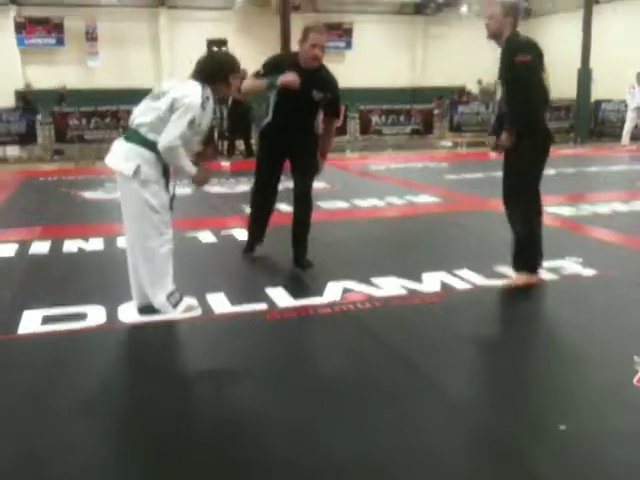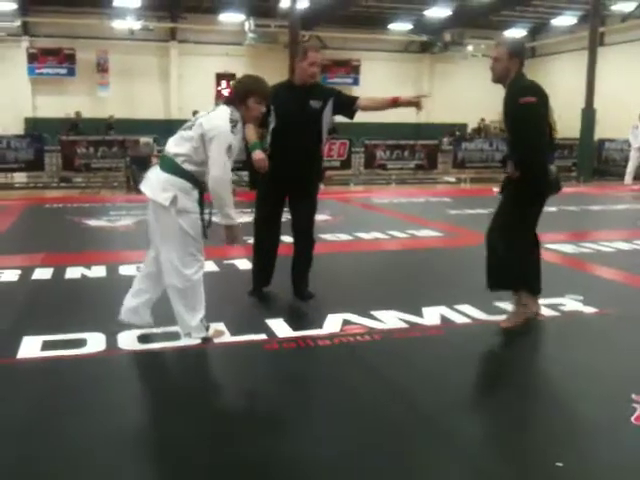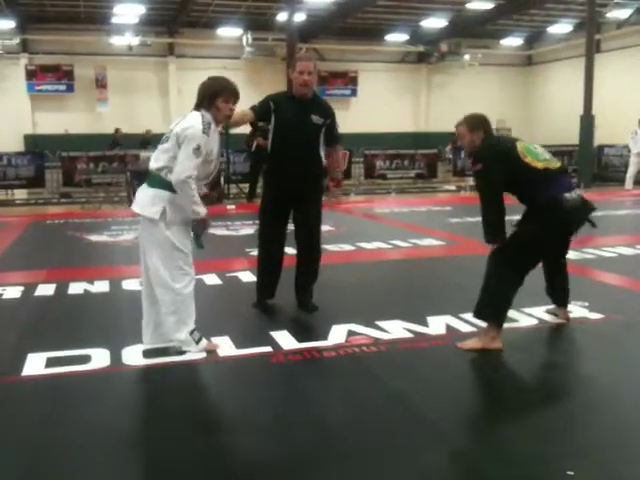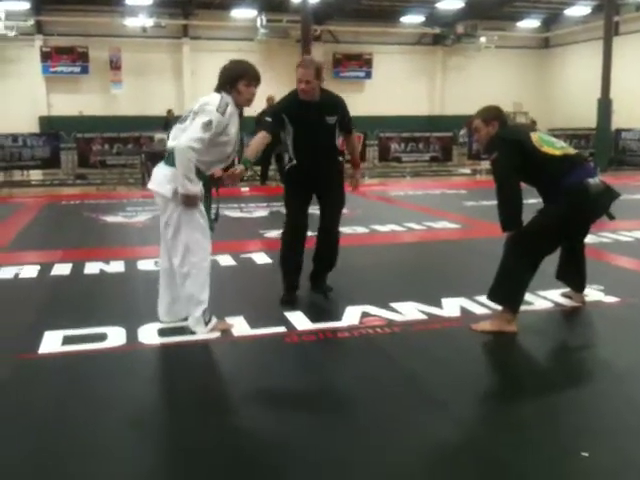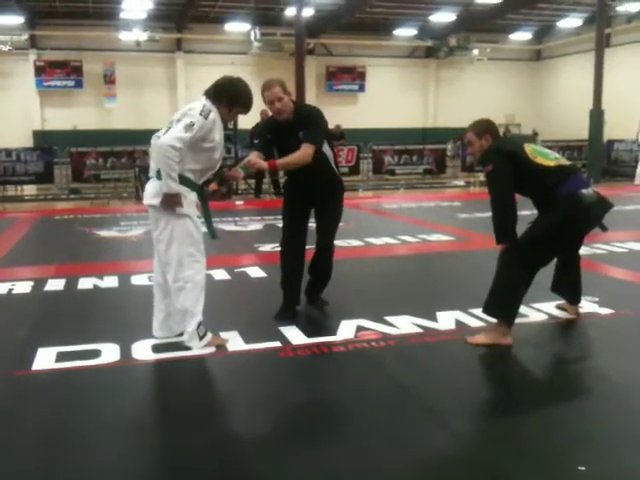
dt=1s
person 1, frame 1
left shoulder: (189, 90)
right shoulder: (197, 99)
right elbow: (169, 143)
left wrist: (195, 151)
right wrist: (192, 172)
left hip: (134, 157)
right hip: (140, 162)
left knee: (143, 232)
right knee: (155, 232)
left ankle: (147, 297)
right ankle: (165, 300)
person 1, frame 2
left shoulder: (224, 118)
right shoulder: (226, 127)
right elbow: (218, 178)
right wrist: (230, 221)
left hip: (166, 184)
right hip: (175, 190)
left knee: (164, 255)
right knee: (187, 260)
left ankle: (135, 310)
right ankle: (194, 327)
person 1, frame 3
left shoulder: (200, 124)
right shoulder: (200, 128)
right elbow: (182, 176)
left wrist: (192, 207)
right wrist: (198, 213)
left hip: (156, 200)
right hip: (165, 203)
left knee: (159, 272)
right knee: (177, 273)
left ankle: (158, 334)
right ankle: (186, 338)
person 1, frame 4
left shoulder: (222, 107)
right shoulder: (220, 108)
left elbow: (186, 141)
right elbow: (186, 146)
right wrist: (188, 189)
left hip: (173, 179)
right hip: (178, 182)
left knee: (176, 250)
right knee: (194, 251)
left ankle: (172, 310)
right ankle: (201, 319)
person 1, frame 5
left shoulder: (203, 114)
right shoulder: (204, 114)
left elbow: (159, 140)
right elbow: (166, 145)
left wrist: (158, 180)
right wrist: (170, 188)
left hip: (165, 191)
right hip: (175, 197)
left knee: (169, 262)
right knee: (189, 264)
left ankle: (167, 325)
right ankle: (195, 333)
person 2, frame 1
left shoulder: (522, 48)
right shoulder: (510, 49)
left elbow: (529, 95)
left wrist: (511, 131)
right wrist: (503, 130)
left hip: (529, 138)
right hip: (520, 137)
left knee: (523, 199)
right knee: (515, 197)
left ankle: (528, 268)
right ankle: (527, 257)
person 2, frame 2
left shoulder: (524, 91)
right shoulder: (521, 90)
left elbow: (536, 134)
left wrist: (517, 165)
right wrist: (516, 163)
left hip: (528, 178)
right hip: (535, 176)
left knee: (502, 235)
right knee: (523, 235)
left ankle: (523, 303)
right ankle: (530, 299)
person 2, frame 3
left shoulder: (485, 153)
right shoulder: (509, 145)
left elbow: (491, 201)
left wrist: (496, 239)
right wrist: (526, 228)
left hip: (554, 210)
right hip: (572, 205)
left knee: (505, 260)
right knee: (553, 252)
left ankle: (491, 334)
right ankle: (561, 307)
person 2, frame 4
left shoulder: (502, 143)
right shoulder: (524, 136)
left elbow: (508, 191)
left wrist: (512, 228)
left hip: (575, 195)
right hip: (595, 191)
left knee: (522, 245)
right knee: (571, 236)
left ankle: (506, 318)
right ankle: (577, 291)
person 2, frame 5
left shoulder: (495, 155)
right shoulder: (517, 148)
left elbow: (503, 203)
left wrist: (506, 240)
left hip: (569, 205)
right hip: (589, 201)
left knee: (517, 257)
right knee: (566, 248)
left ankle: (501, 330)
right ankle: (572, 303)
person 3, frame 1
left shoulder: (327, 81)
right shoulder: (279, 63)
left elbow: (330, 120)
right elbow: (246, 87)
left wrist: (322, 153)
right wrist: (275, 82)
left hip: (305, 142)
right hip: (273, 137)
left knee: (303, 196)
right knee: (263, 189)
left ankle: (300, 252)
right ankle: (253, 238)
person 3, frame 2
left shoulder: (327, 95)
right shoulder: (276, 93)
left elbow: (363, 103)
right elbow: (252, 122)
left wrist: (399, 101)
right wrist: (255, 148)
left hip: (307, 174)
right hip: (274, 172)
left knee: (304, 230)
right knee: (265, 227)
left ankle: (300, 284)
right ankle: (259, 282)
person 3, frame 3
left shoulder: (324, 110)
right shoulder: (276, 102)
left elbow: (333, 148)
right elbow: (248, 115)
left hip: (309, 186)
right hip: (277, 183)
left knee: (309, 242)
right knee: (270, 240)
left ankle: (304, 295)
right ankle: (264, 295)
person 3, frame 4
left shoulder: (335, 103)
right shoulder: (286, 106)
left elbow: (349, 134)
right elbow: (263, 135)
left wrist: (356, 167)
right wrist: (243, 163)
left hip: (330, 173)
right hip: (299, 173)
left knee: (330, 228)
right knee: (295, 228)
left ankle: (319, 277)
right ankle: (290, 287)
person 3, frame 5
left shoulder: (311, 115)
right shoulder: (268, 127)
left elbow: (306, 155)
right elbow: (256, 154)
left wrist: (269, 165)
left hip: (328, 187)
right hip: (296, 187)
left knee: (325, 243)
right knee: (291, 243)
left ankle: (314, 292)
right ankle: (290, 302)
